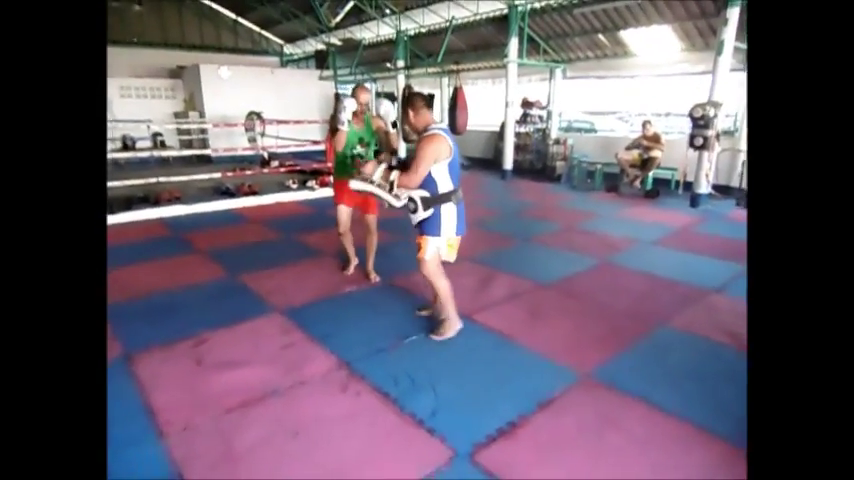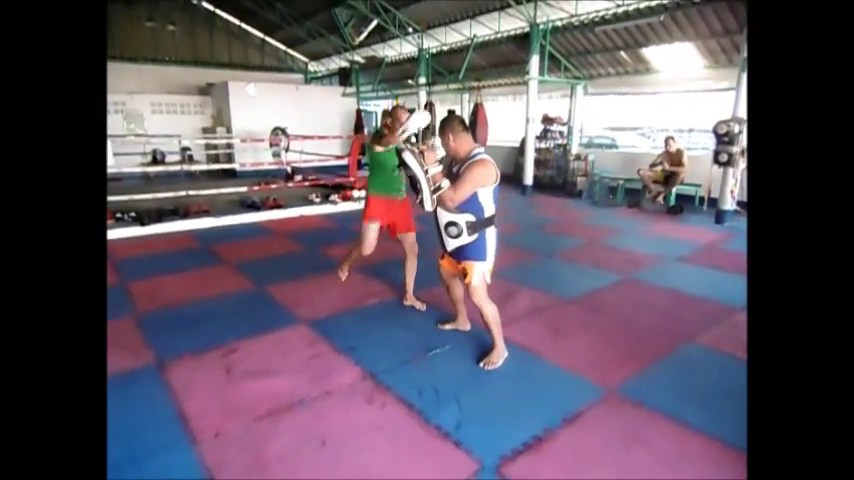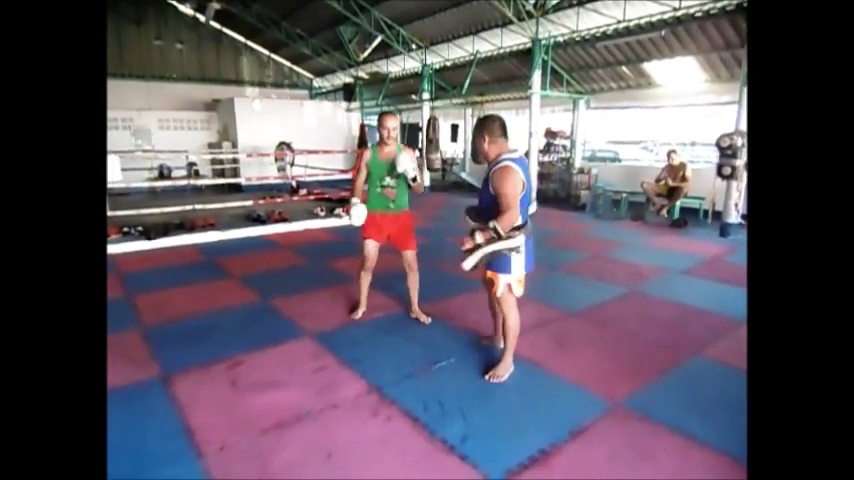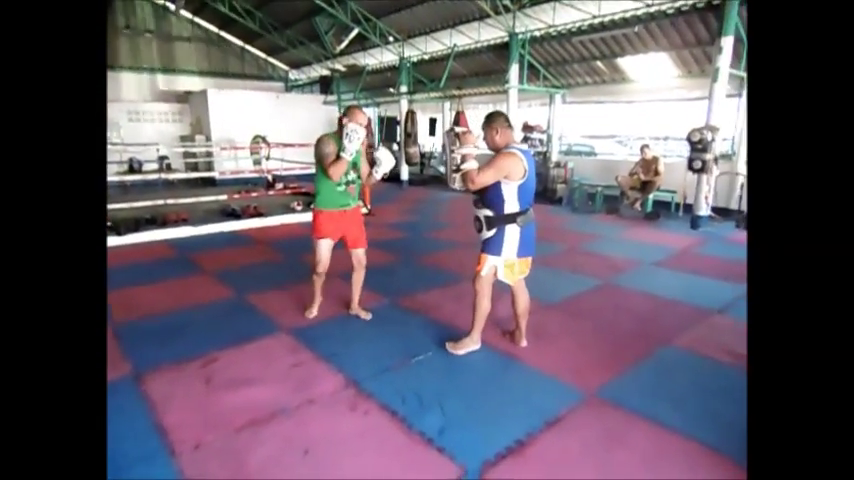
dt=0.7s
person 1, frame 1
left shoulder: (432, 141)
right shoulder: (439, 135)
left elbow: (412, 181)
left wrist: (378, 171)
right wrist: (391, 170)
left hip: (442, 215)
right hip: (435, 212)
left knee: (430, 268)
right knee: (429, 262)
left ankle: (452, 318)
right ankle: (439, 307)
person 1, frame 2
left shoulder: (481, 165)
right shoulder: (457, 161)
left elbow: (450, 200)
right elbow: (442, 195)
left wrist: (432, 168)
right wrist: (429, 168)
left hip: (478, 240)
left knee: (478, 296)
right knee: (448, 275)
left ankle: (499, 347)
right ankle: (461, 320)
person 1, frame 3
left shoulder: (504, 171)
right shoulder: (517, 161)
left elbow: (509, 217)
right elbow: (526, 193)
left wrist: (476, 238)
left hip: (509, 248)
left knee: (505, 303)
right knee: (495, 293)
left ankle: (507, 361)
right ankle: (499, 336)
person 1, frame 4
left shoulder: (507, 158)
right shoulder: (523, 155)
left elbow: (473, 182)
left wrist: (466, 149)
left hip: (506, 234)
right hip: (519, 230)
left knee: (482, 285)
right knee: (518, 284)
left ankle: (473, 338)
right ankle: (520, 334)
person 2, frame 1
left shoulder: (373, 121)
right shoulder: (338, 119)
left elbow: (394, 144)
right elbow: (337, 148)
left wrist: (389, 124)
right wrist: (343, 123)
right hip: (344, 182)
left knee: (372, 227)
right knee: (342, 228)
left ankle: (370, 266)
right ankle: (352, 259)
person 2, frame 2
left shoulder: (400, 143)
right shoulder: (379, 137)
right elbow: (390, 140)
left hip: (399, 202)
right hip: (378, 201)
left knee: (412, 250)
right knee: (366, 250)
left ankle: (409, 296)
right ankle: (345, 265)
person 2, frame 3
left shoulder: (407, 153)
right shoulder: (367, 154)
left elbow: (419, 190)
right elbow: (359, 183)
left wrist: (413, 176)
right wrist: (355, 201)
left hip: (401, 216)
right hip: (375, 216)
left knee: (411, 265)
right knee: (367, 264)
left ankle: (415, 308)
right ankle: (362, 304)
person 2, frame 4
left shoulder: (360, 146)
right shoulder: (326, 142)
left elbow: (366, 179)
right elbow: (333, 175)
left wrist: (380, 170)
right wrist: (348, 150)
left hip: (352, 212)
right hip: (327, 214)
left knee: (360, 262)
right knee: (321, 267)
left ankle: (355, 305)
right ankle: (316, 299)
